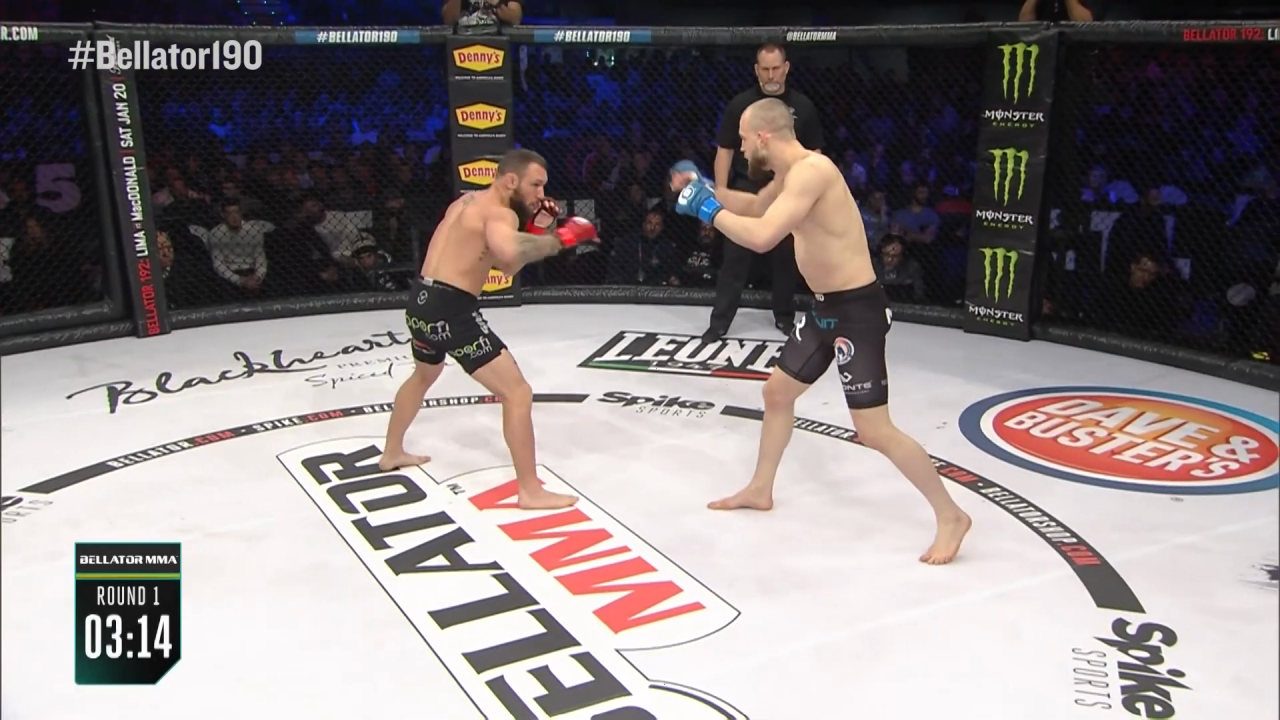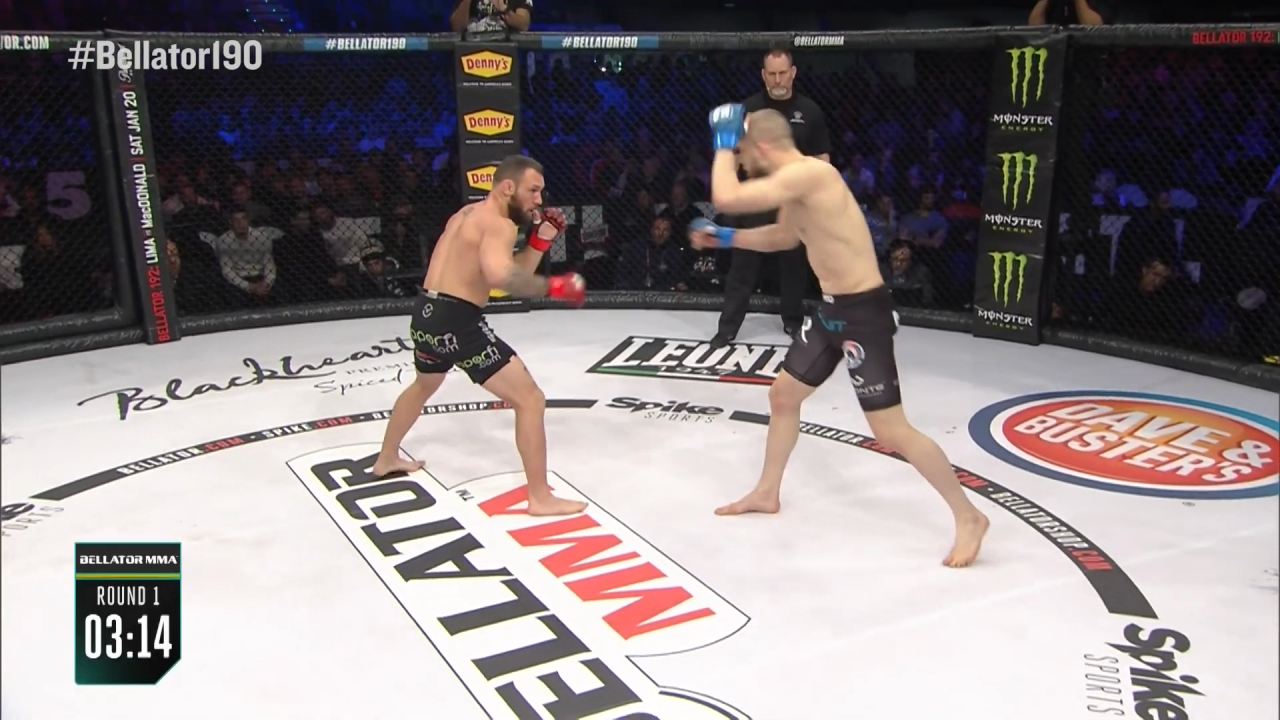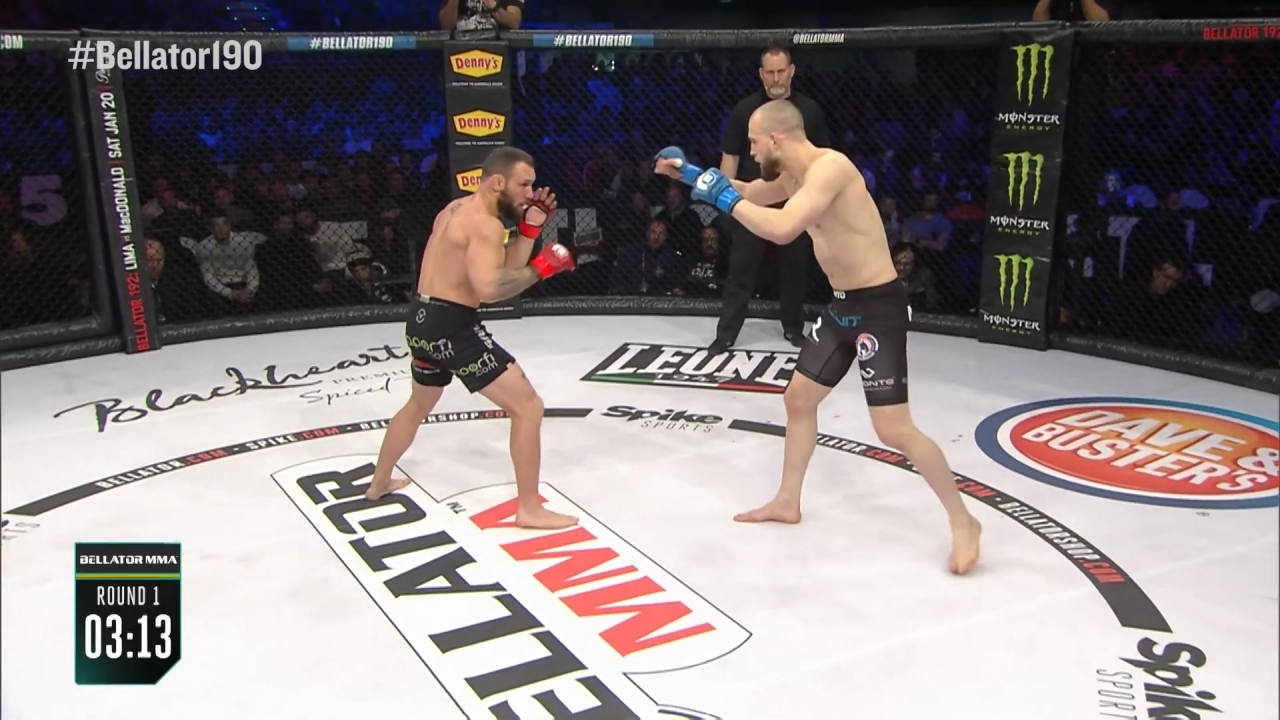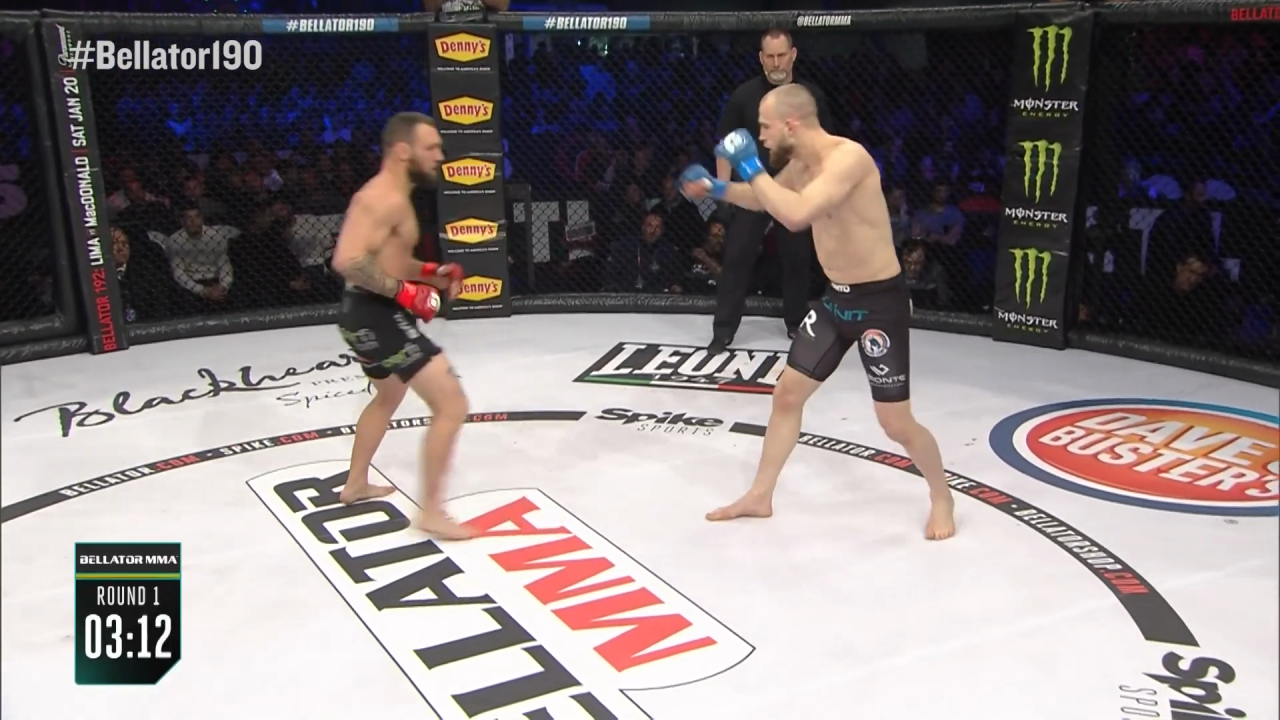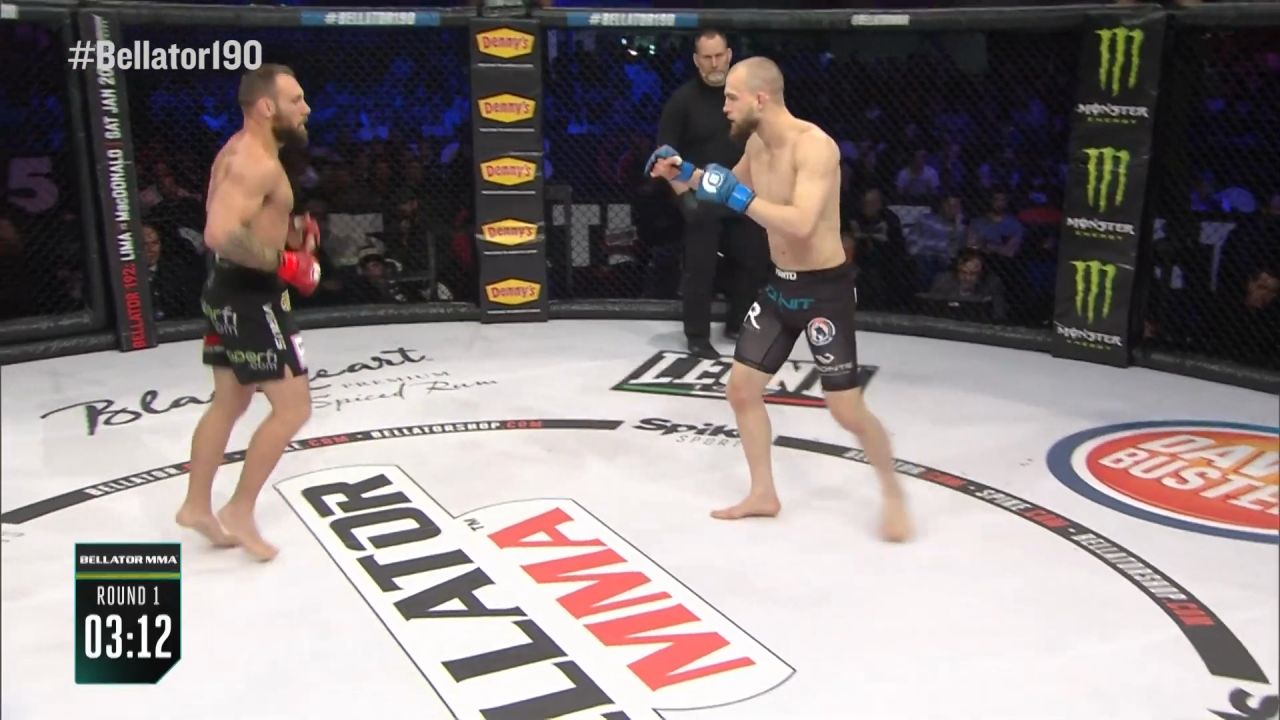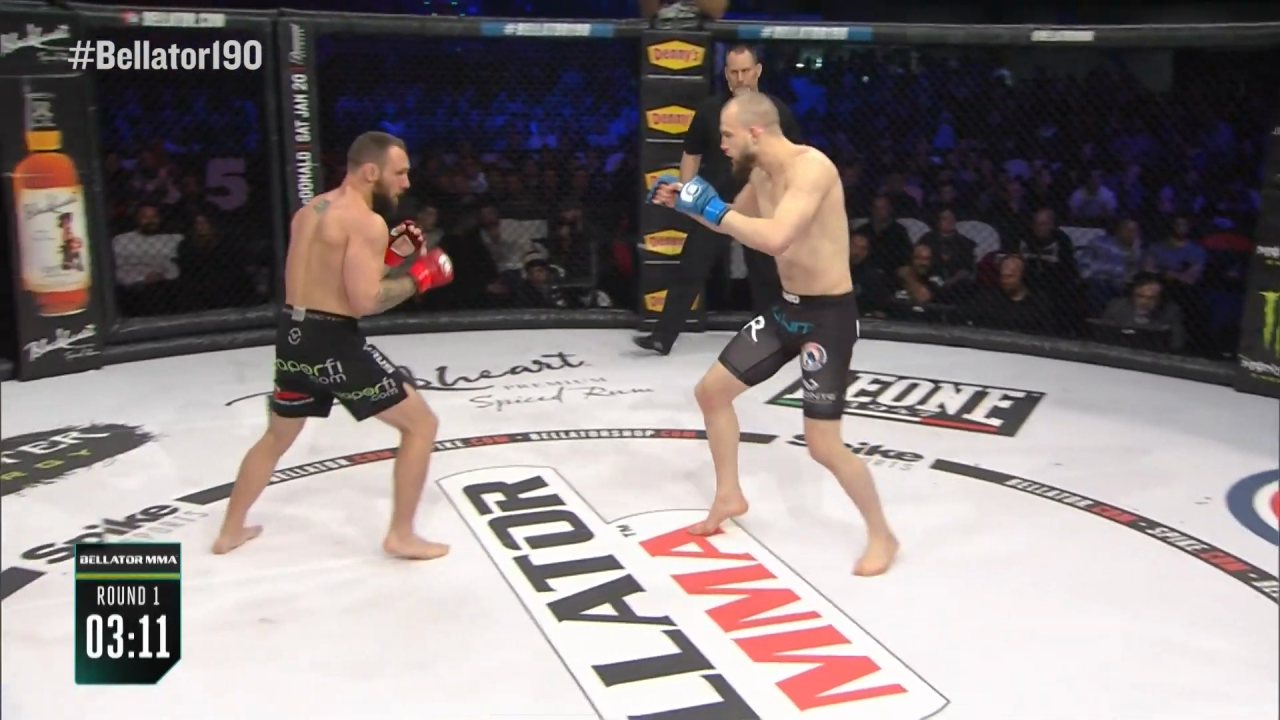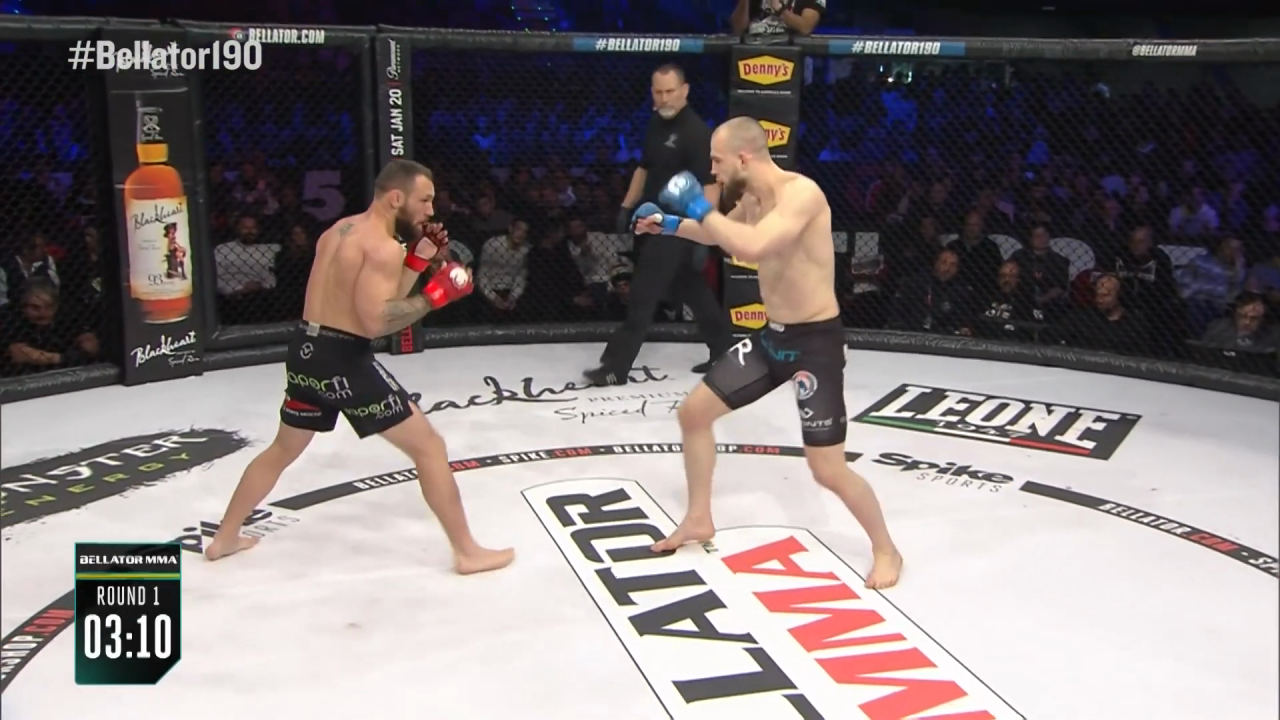
dt=0.7s
person 1, frame 1
left shoulder: (813, 171)
right shoulder: (790, 174)
left elbow: (762, 237)
right elbow: (755, 207)
left wrist: (710, 209)
right wrist: (707, 190)
left hip: (857, 310)
right hip: (824, 307)
left knee: (874, 430)
right knee: (777, 394)
left ankle: (950, 518)
right ankle: (759, 490)
person 1, frame 2
left shoulder: (810, 173)
right shoulder: (797, 187)
left elbow: (728, 197)
right elbow: (784, 237)
left wrist: (726, 140)
right wrist: (725, 236)
left hip: (864, 311)
right hip: (832, 308)
left knee: (892, 431)
right knee: (783, 395)
left ankle: (968, 518)
right ankle: (766, 493)
person 1, frame 3
left shoulder: (829, 167)
right shoulder: (795, 175)
left elbow: (781, 230)
right elbow: (753, 195)
left wrist: (724, 199)
right wrist: (690, 171)
left hip: (879, 308)
right hip: (842, 305)
left knee: (894, 429)
right knee: (799, 401)
left ankle: (962, 523)
right ankle: (787, 503)
person 1, frame 4
left shoulder: (849, 157)
right shoulder: (804, 162)
left elbow: (796, 215)
right elbow: (766, 198)
left wrist: (751, 165)
right wrist: (717, 187)
left hip: (881, 301)
right hip: (836, 298)
left knee: (896, 423)
right knee: (786, 395)
left ankle: (941, 498)
right ankle: (760, 496)
person 1, frame 5
left shoulder: (814, 145)
right shoulder: (758, 142)
left elbow: (801, 225)
right elbow: (735, 186)
left wrist: (739, 196)
right wrist: (685, 176)
left hip: (827, 290)
right hip: (782, 286)
left knee: (849, 411)
right knee: (741, 391)
left ankle: (893, 494)
right ankle: (763, 495)
person 1, frame 6
left shoulder: (810, 167)
right shoulder: (764, 173)
left elbow: (776, 237)
right elbow: (736, 217)
left wrist: (714, 210)
right wrist: (686, 201)
left hip: (828, 316)
right hip: (787, 308)
left knee: (823, 444)
right knee: (710, 391)
left ankle: (881, 535)
right ankle: (728, 497)
person 1, frame 7
left shoulder: (801, 193)
right shoulder: (754, 199)
left elbow: (755, 248)
right elbow: (724, 229)
left wrist: (701, 209)
right wrist: (671, 223)
left hip: (815, 342)
right hip: (772, 337)
left knee: (828, 469)
right knee: (693, 411)
left ankle: (886, 550)
right ankle: (698, 521)
person 2, frame 1
left shoulder: (470, 202)
right shoulder: (496, 212)
left elbow: (505, 264)
right elbow: (511, 251)
left wrist: (538, 227)
right wrist: (566, 236)
left hip: (423, 302)
right hip: (452, 310)
left knee: (424, 376)
right knee: (517, 394)
left ankle: (392, 453)
right ankle: (530, 491)
person 2, frame 2
left shoulder: (469, 215)
right shoulder: (497, 224)
left elbow: (500, 275)
right elbow: (500, 277)
left wrist: (542, 239)
right wrist: (553, 287)
left hip: (428, 315)
right hip: (457, 322)
left knee: (423, 387)
right knee: (530, 400)
left ankle: (386, 459)
right ankle: (540, 497)
person 2, frame 3
left shoulder: (458, 210)
right shoulder: (485, 223)
left elbow: (504, 271)
right elbow: (488, 289)
left wrist: (530, 226)
right wrist: (542, 267)
left hip: (423, 320)
right hip: (453, 327)
left knee: (418, 406)
right knee: (527, 408)
left ankle: (380, 482)
right ankle: (529, 508)
person 2, frame 4
left shoulder: (377, 194)
right shoulder: (387, 200)
right elbow: (348, 261)
left wrist: (430, 273)
right wrist: (405, 292)
left hip: (364, 314)
right hip: (380, 318)
left knee: (388, 400)
right knee: (452, 406)
left ankle: (356, 484)
right ankle: (432, 510)
person 2, frame 5
left shoulder: (239, 152)
right shoulder: (256, 163)
right elbow: (220, 233)
left wrist: (284, 232)
right wrist: (285, 263)
left hip: (229, 290)
right hip: (249, 296)
left knee: (230, 402)
right knee: (293, 408)
left ankle: (196, 504)
right ankle: (240, 514)
person 2, frame 6
left shoulder: (309, 211)
right shoulder: (366, 221)
right elbow: (367, 299)
left wrist: (390, 256)
right wrist: (421, 277)
left hip: (293, 335)
right hip: (334, 343)
left knee: (276, 438)
right knee: (421, 425)
left ankle: (231, 529)
right ankle: (402, 534)
person 2, frame 7
left shoulder: (339, 231)
right shoulder: (381, 246)
right elbow: (375, 319)
left wrist: (416, 260)
right wrist: (436, 294)
left hip: (306, 351)
right hip: (345, 361)
left knee: (284, 449)
right knee: (429, 447)
left ankle: (225, 538)
right ankle: (467, 551)
person 3, frame 1
left shoulder: (802, 106)
right shoulder: (740, 104)
left elbow: (813, 152)
right elbow: (725, 150)
right wrist: (721, 191)
right hip: (748, 190)
left knee: (787, 258)
right knee: (735, 259)
left ankle: (784, 316)
right ankle: (719, 322)
person 3, frame 2
left shoulder: (810, 111)
right shoulder: (748, 109)
left elbow: (821, 157)
left knee: (795, 263)
right knee: (743, 263)
left ankle: (793, 321)
right ankle: (728, 327)
person 3, frame 3
left shoulder: (809, 110)
right shoulder: (745, 109)
right elbow: (730, 157)
left knee: (795, 267)
right knee: (741, 267)
left ankle: (793, 327)
right ankle: (726, 333)
person 3, frame 4
left shoulder: (812, 96)
right shoulder: (744, 95)
left knee: (797, 260)
right knee: (737, 258)
left ankle: (796, 323)
right ankle: (724, 330)
person 3, frame 5
right shoulder: (683, 100)
right elbow: (666, 151)
right wrist: (685, 193)
left knee: (757, 263)
right knee: (701, 268)
left ankle: (736, 326)
right ankle: (697, 336)
person 3, frame 6
left shoulder: (777, 112)
right shoulder: (710, 108)
right elbow: (692, 155)
left knee: (766, 275)
right knee: (692, 269)
right ankle: (663, 336)
person 3, frame 7
left shoulder: (695, 131)
right shoulder: (655, 124)
left elbow: (710, 188)
right wrist: (626, 208)
left knee: (644, 294)
right knee: (694, 290)
left ankle: (616, 366)
right ankle: (726, 351)
